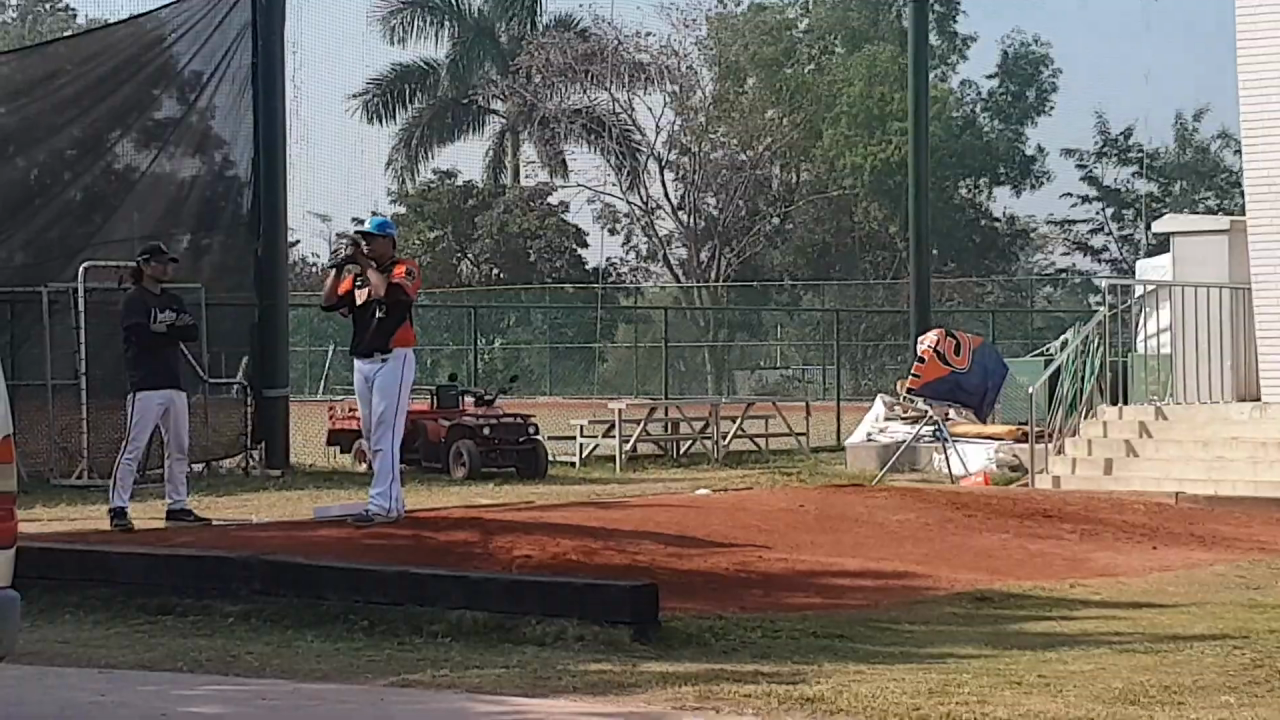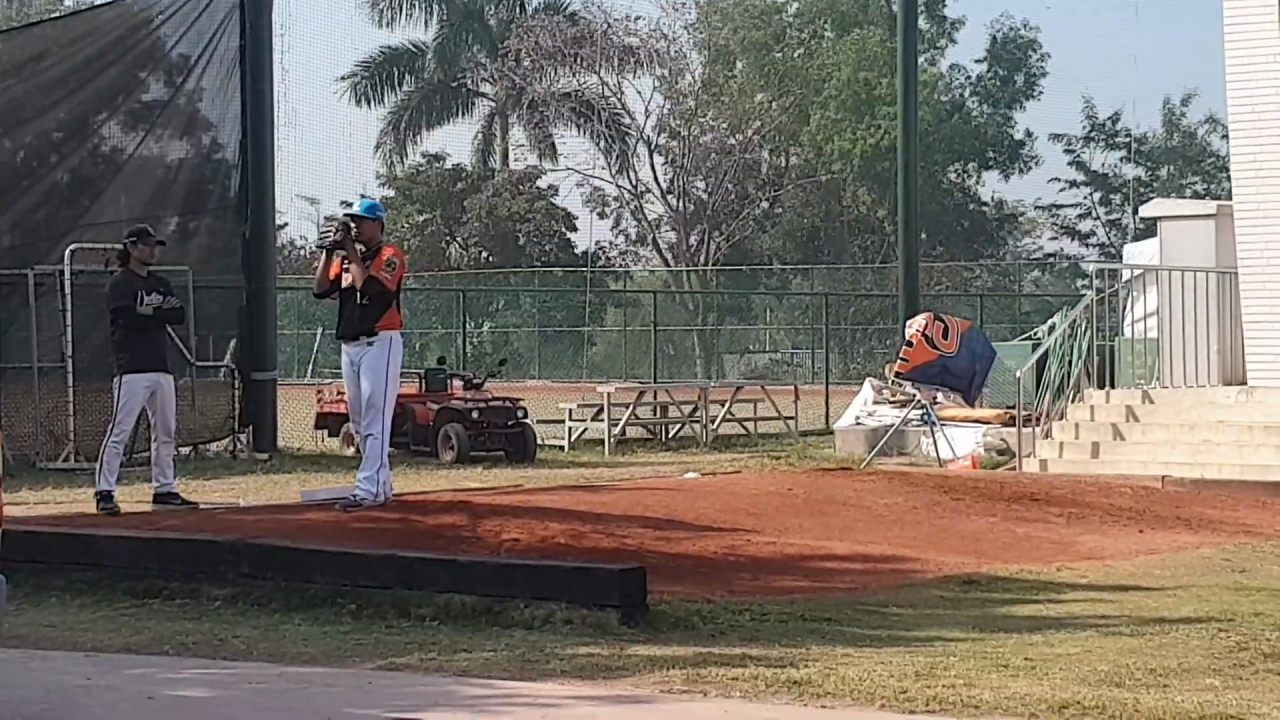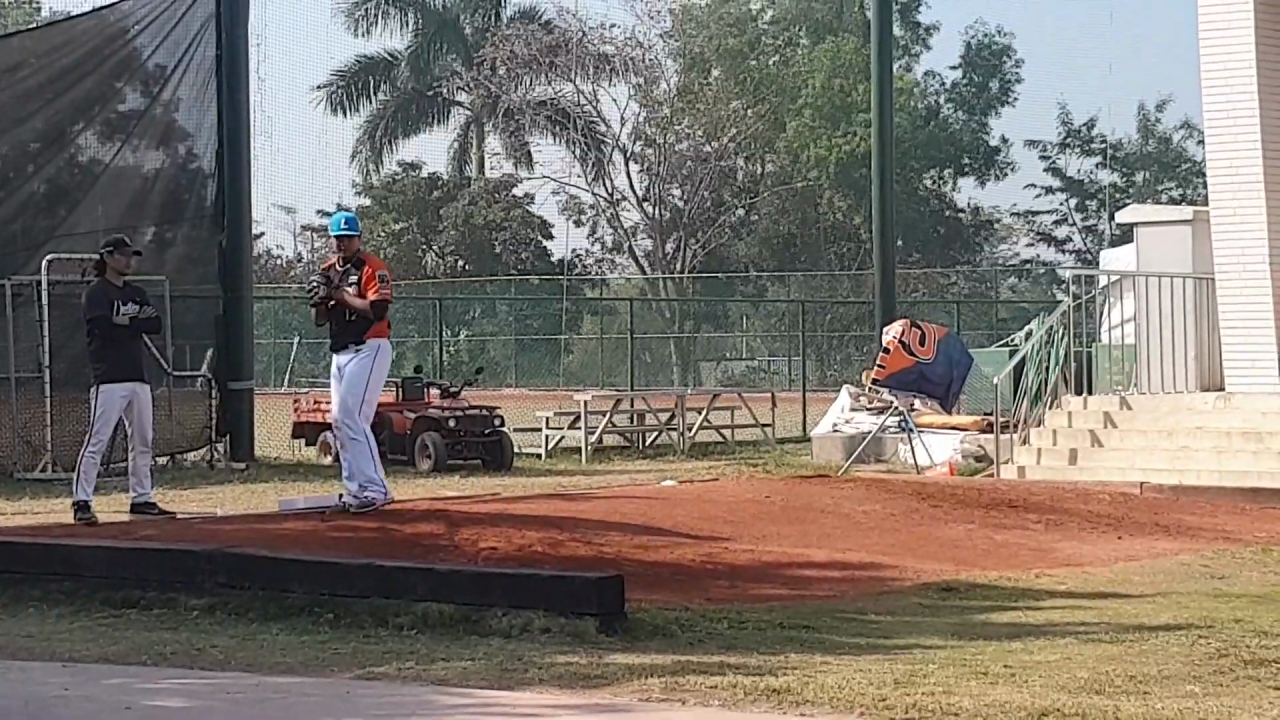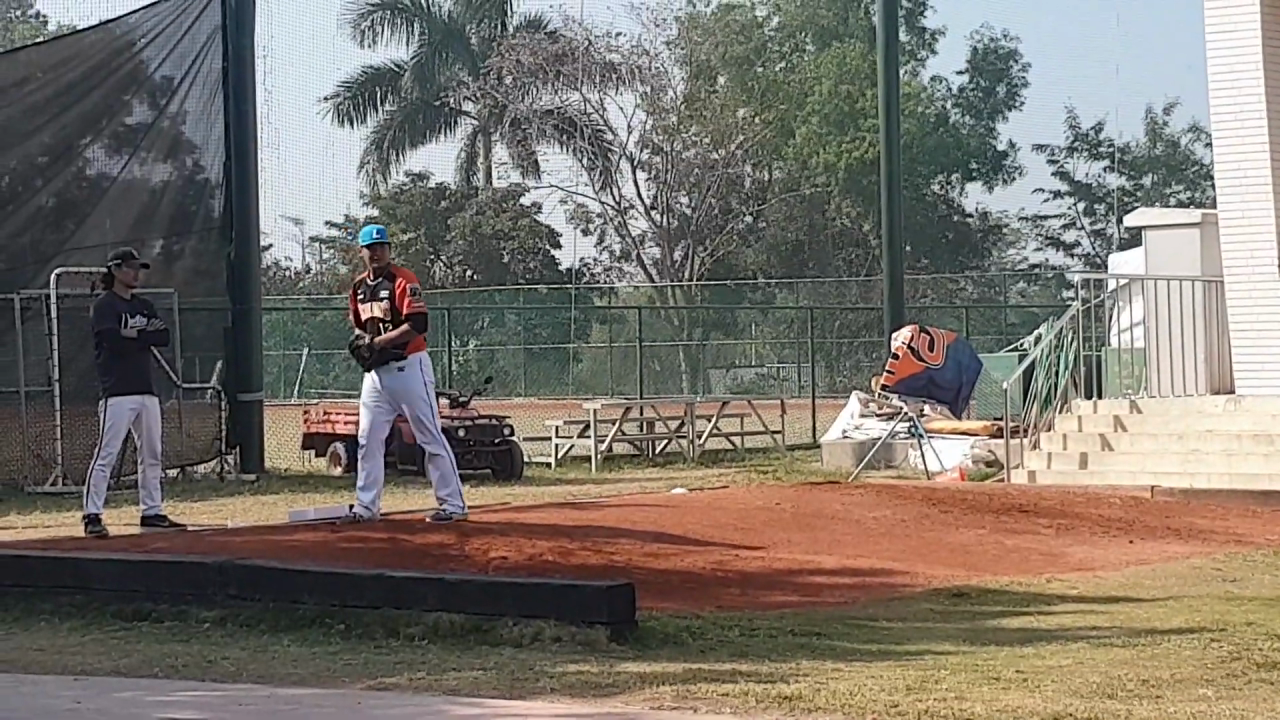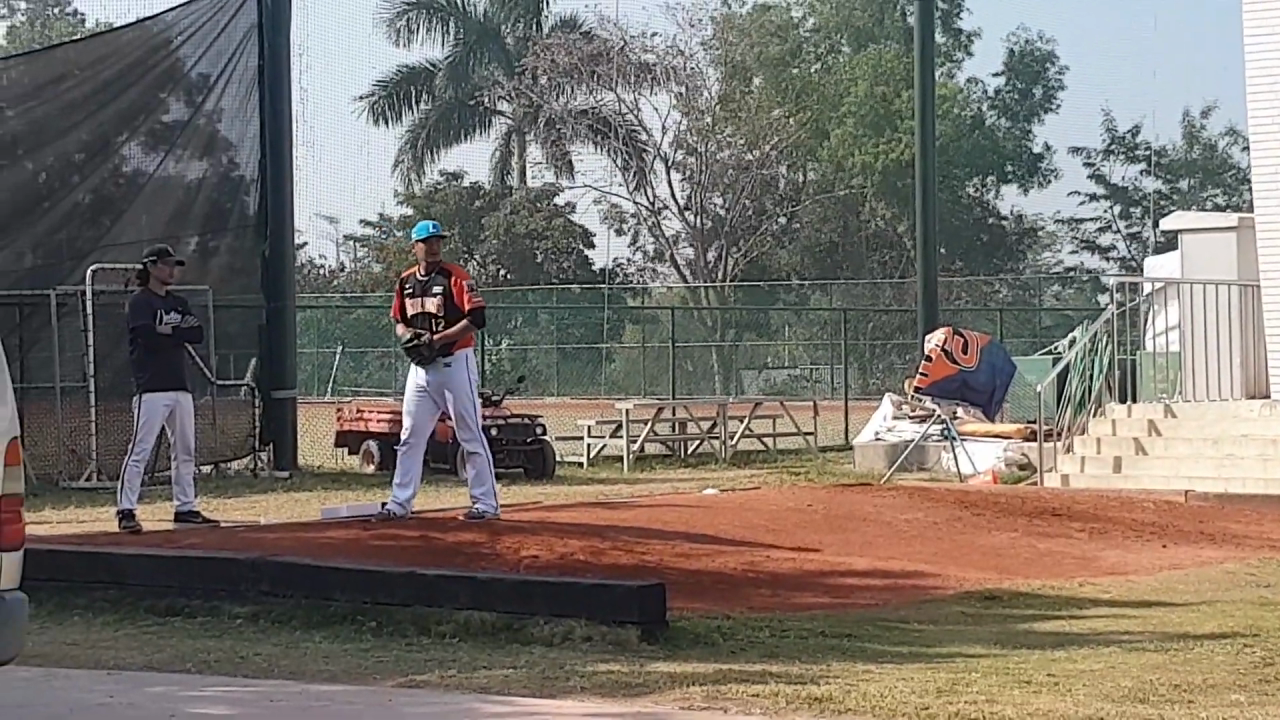
dt=0.4s
person 1, frame 1
left shoulder: (405, 269)
right shoulder: (358, 276)
left elbow: (389, 292)
right elbow: (328, 303)
left wrist: (364, 264)
right wrist: (338, 267)
left hip: (393, 361)
right hip: (363, 362)
left knee: (385, 434)
right knee: (372, 435)
left ankle: (382, 504)
right ankle: (392, 502)
person 1, frame 2
left shoulder: (390, 255)
right shoulder: (347, 258)
left elbow: (366, 285)
right elbow: (321, 290)
left wrist: (349, 250)
right wrist: (329, 252)
left hip: (379, 344)
right hip: (350, 346)
left knee: (374, 419)
right knee: (359, 420)
left ankle: (369, 489)
right ankle: (380, 485)
person 1, frame 3
left shoulder: (373, 267)
right shoulder: (328, 272)
left elbow: (377, 311)
right elbow: (319, 320)
left wrist: (341, 292)
right wrist: (320, 299)
left hip: (368, 351)
right hip: (340, 354)
left knee: (351, 420)
right knee: (340, 424)
left ankle: (373, 489)
right ankle: (355, 493)
person 1, frame 4
left shoulder: (404, 280)
right shoulder: (358, 287)
left elbow: (418, 325)
left wrist: (378, 342)
left hip: (408, 367)
right hip: (376, 370)
left knee: (430, 437)
right knee: (368, 439)
left ankle: (453, 503)
right ankle: (366, 506)
person 1, frame 5
left shoulder: (457, 277)
right shoulder: (405, 282)
left elbow: (476, 319)
right elbow: (399, 322)
left wrist: (437, 339)
right wrist: (408, 334)
left hip: (455, 364)
right hip: (421, 366)
left knee: (470, 435)
right knee: (411, 436)
left ankle: (486, 503)
right ankle: (399, 504)
person 2, frame 1
left shoulder: (174, 300)
right shoulder: (134, 300)
left elbow: (192, 332)
right elbow: (143, 336)
left wrist: (163, 328)
right wrist: (174, 330)
left hip: (175, 385)
right hip: (146, 387)
left knee: (179, 449)
right knee: (133, 448)
left ankle: (177, 507)
right ankle: (118, 509)
person 2, frame 2
left shoulder: (162, 283)
right shoulder: (120, 283)
left elbow: (179, 316)
right elbow: (130, 320)
left wrist: (149, 312)
right wrist: (162, 311)
left hip: (162, 368)
right hip: (132, 370)
left knee: (166, 432)
right knee: (120, 431)
left ankle: (164, 490)
right ankle: (104, 492)
person 2, frame 3
left shoulder: (137, 293)
right shoulder: (96, 292)
left elbow: (156, 325)
right elbow: (106, 329)
left wrist: (127, 321)
right wrist: (138, 322)
left hip: (138, 377)
right hip: (109, 379)
left knee: (143, 442)
right knee: (96, 442)
left ankle: (141, 499)
right ankle: (81, 502)
person 2, frame 4
left shoulder: (145, 306)
right shoulder: (104, 305)
left elbow: (164, 338)
right elbow: (114, 342)
left wrist: (134, 335)
right wrist: (146, 334)
left hip: (146, 390)
right hip: (117, 392)
left knee: (152, 455)
right knee: (106, 455)
left ankle: (152, 512)
right ankle: (92, 515)
person 2, frame 5
left shoulder: (179, 303)
right shoulder: (139, 302)
left elbow: (198, 335)
right elbow: (150, 338)
left wrist: (169, 331)
right wrist: (180, 332)
left hip: (180, 387)
right hip: (151, 389)
left knee: (185, 451)
right knee: (140, 451)
left ankle: (185, 508)
right ankle: (126, 511)
